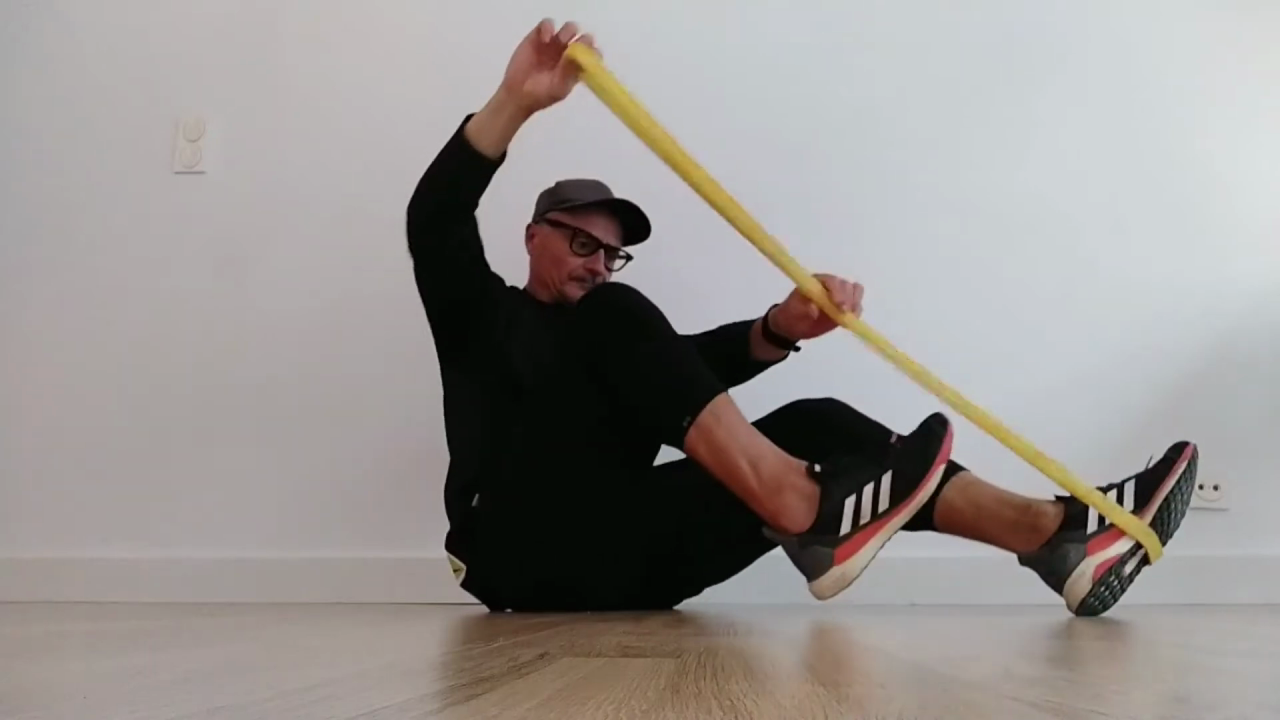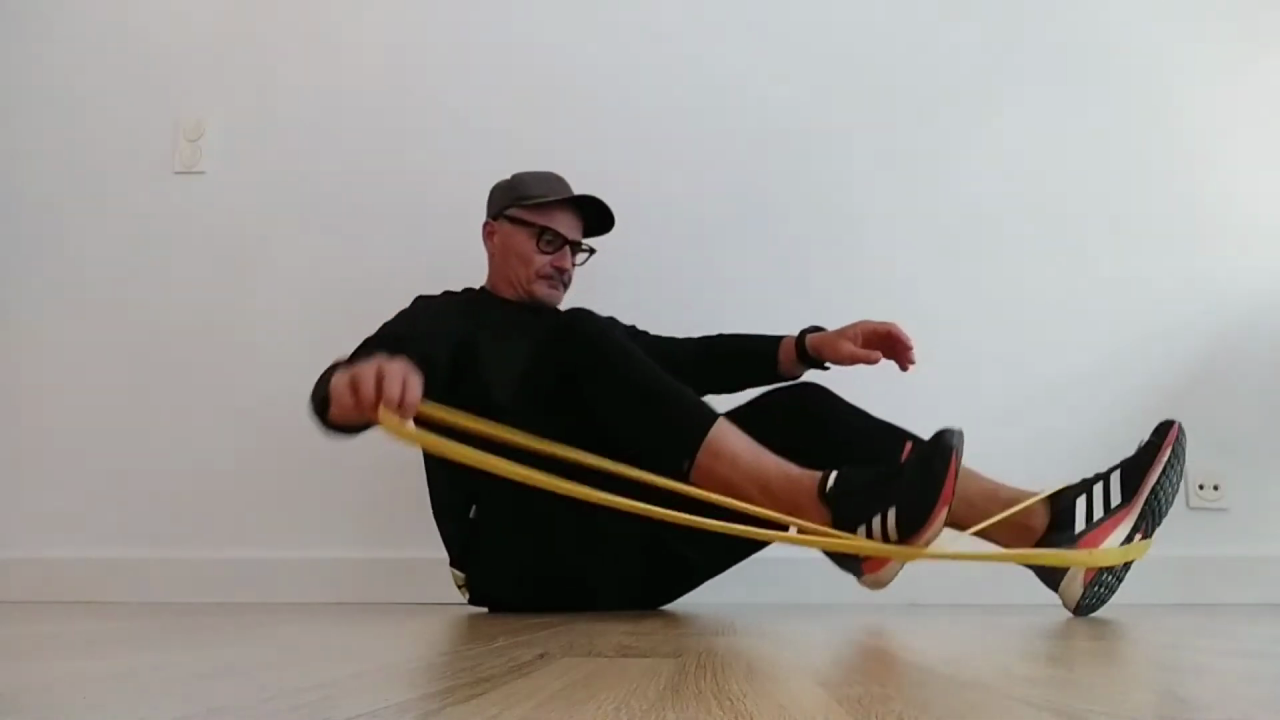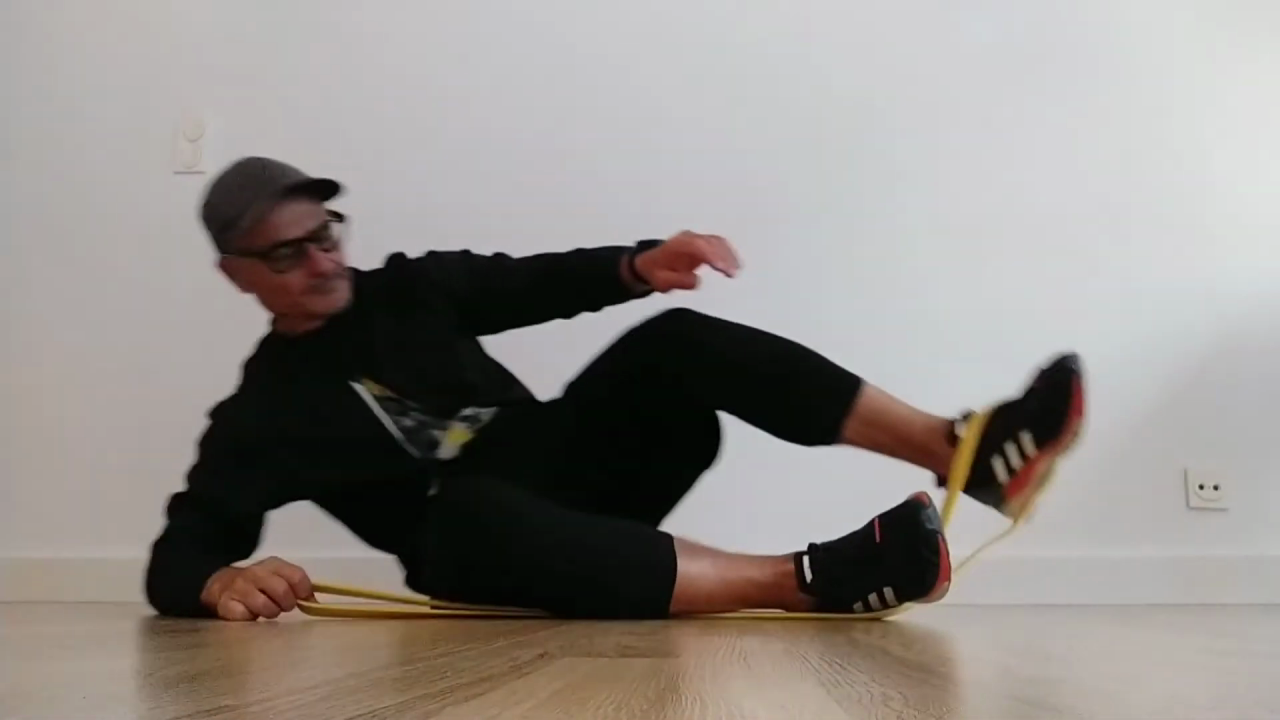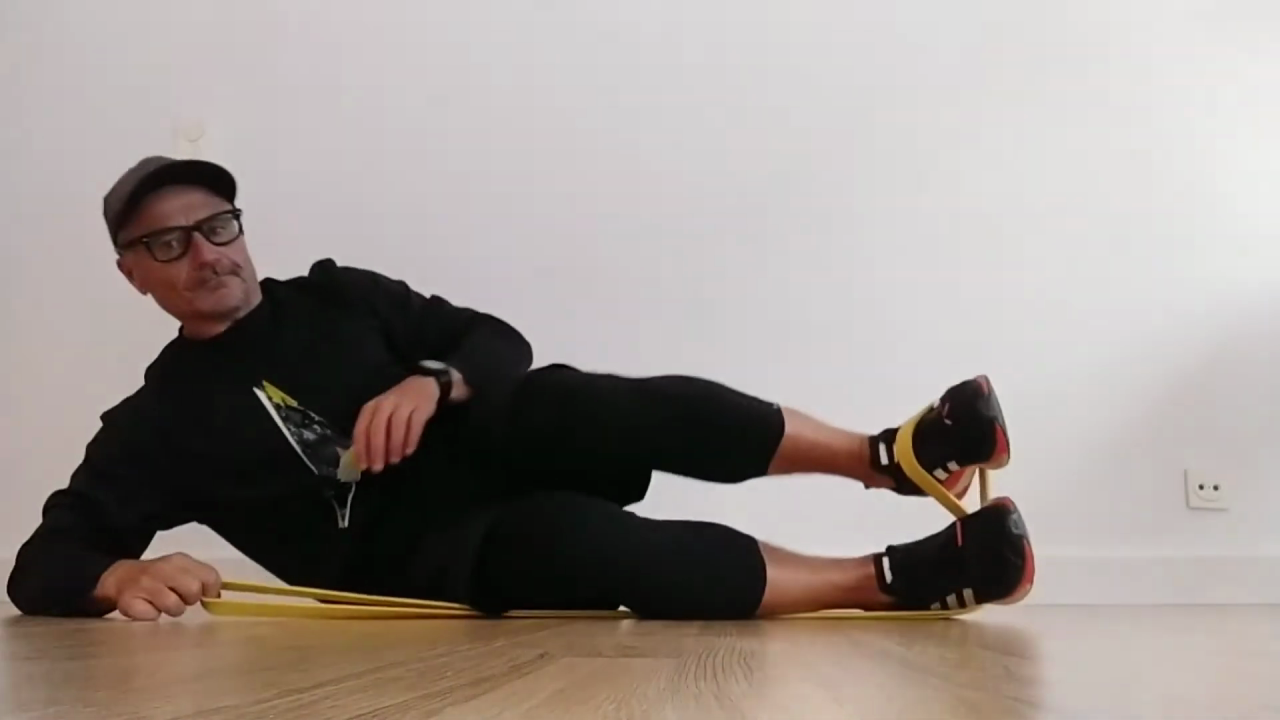
dt=1s
person 1, frame 1
left shoulder: (616, 339)
right shoulder: (482, 314)
left elbow: (702, 363)
right elbow: (433, 224)
left wrist: (783, 328)
right wrist: (514, 103)
left hip: (624, 564)
right hip: (527, 550)
left knee: (812, 424)
right knee: (616, 320)
left ankle: (1057, 535)
right ankle: (813, 515)
person 1, frame 2
left shoulder: (571, 347)
right shoulder: (443, 323)
left elbow: (687, 363)
right elbow: (337, 396)
left wrist: (811, 347)
right wrist: (362, 382)
left hip: (619, 553)
right hip: (526, 559)
left knee: (795, 410)
right knee: (579, 345)
left ankle: (1051, 532)
right ankle: (843, 512)
person 1, frame 3
left shoulder: (412, 288)
right shoulder: (258, 415)
left elbow: (542, 284)
right elbow: (177, 557)
left wrist: (640, 267)
right wrist: (221, 583)
left hip: (558, 472)
right hip: (481, 547)
left knee: (676, 343)
right knee: (471, 515)
left ankle: (967, 450)
right ankle: (811, 580)
person 1, frame 4
left shoulder: (336, 295)
right shoulder: (153, 425)
left elbow: (498, 342)
left wrist: (433, 381)
right wrist: (123, 576)
left hip: (486, 459)
right hip: (424, 565)
left knee: (564, 405)
right knee: (566, 539)
left ankle: (885, 457)
right ankle: (890, 579)
